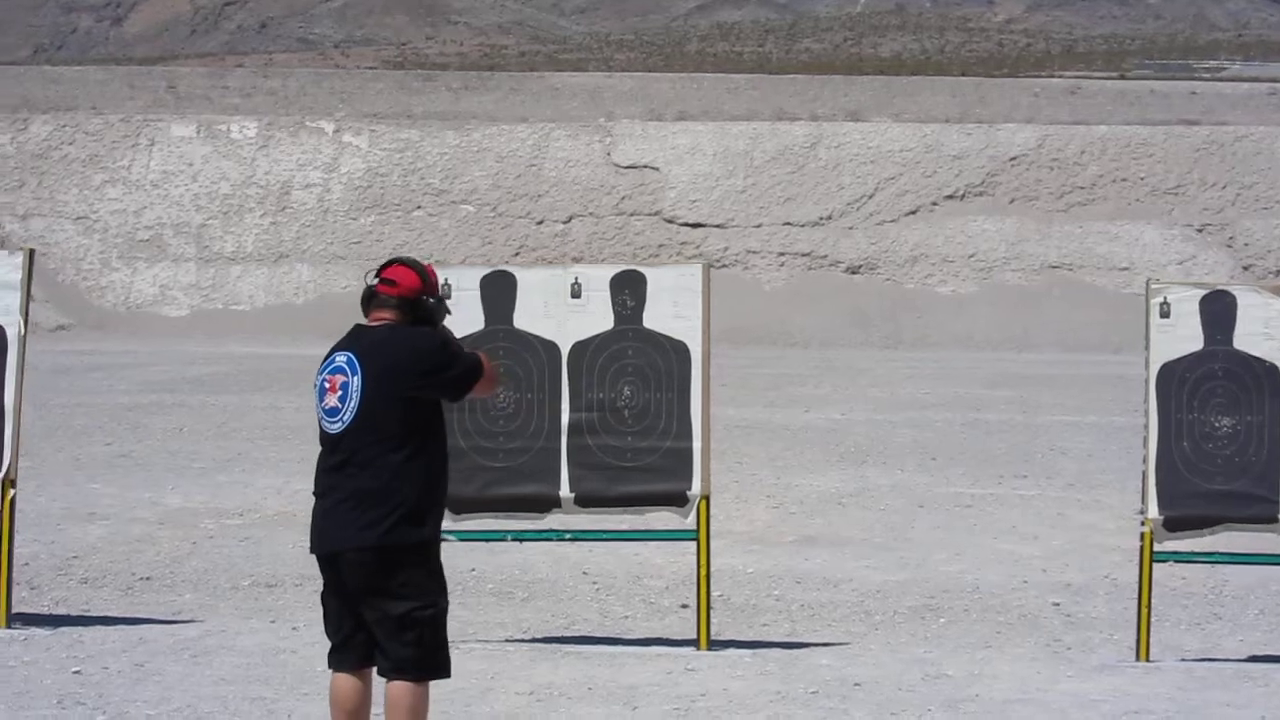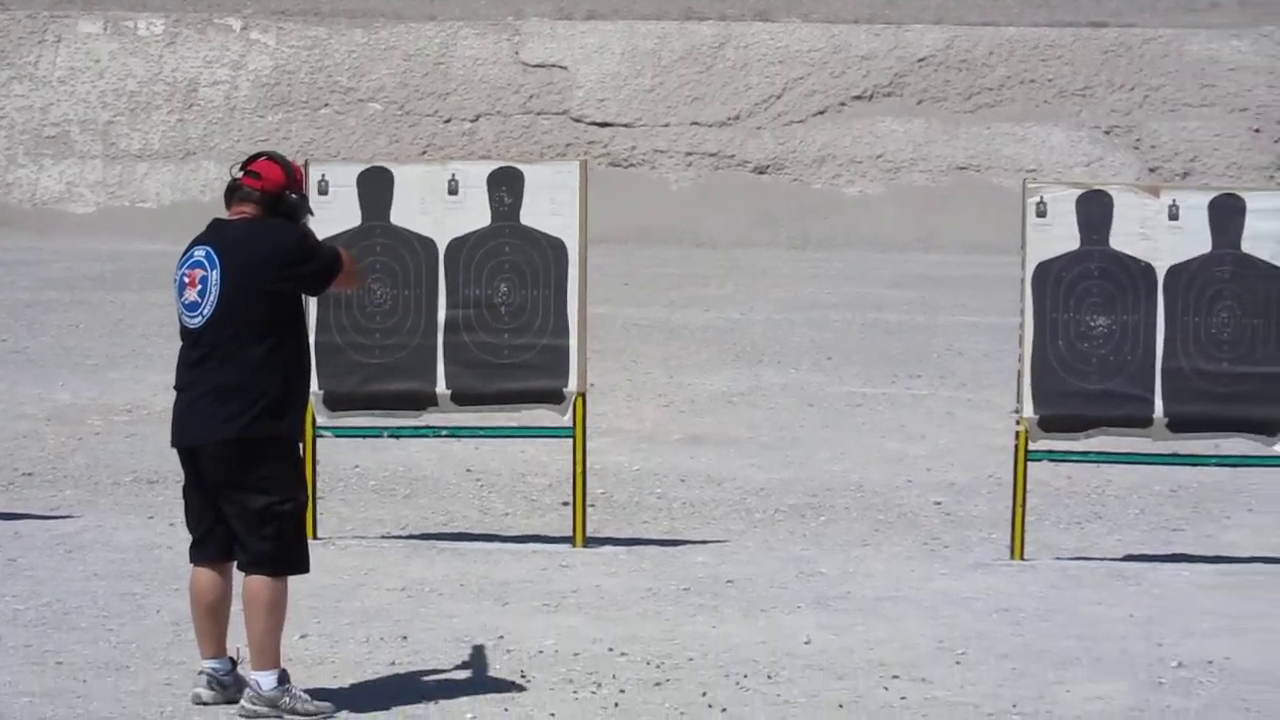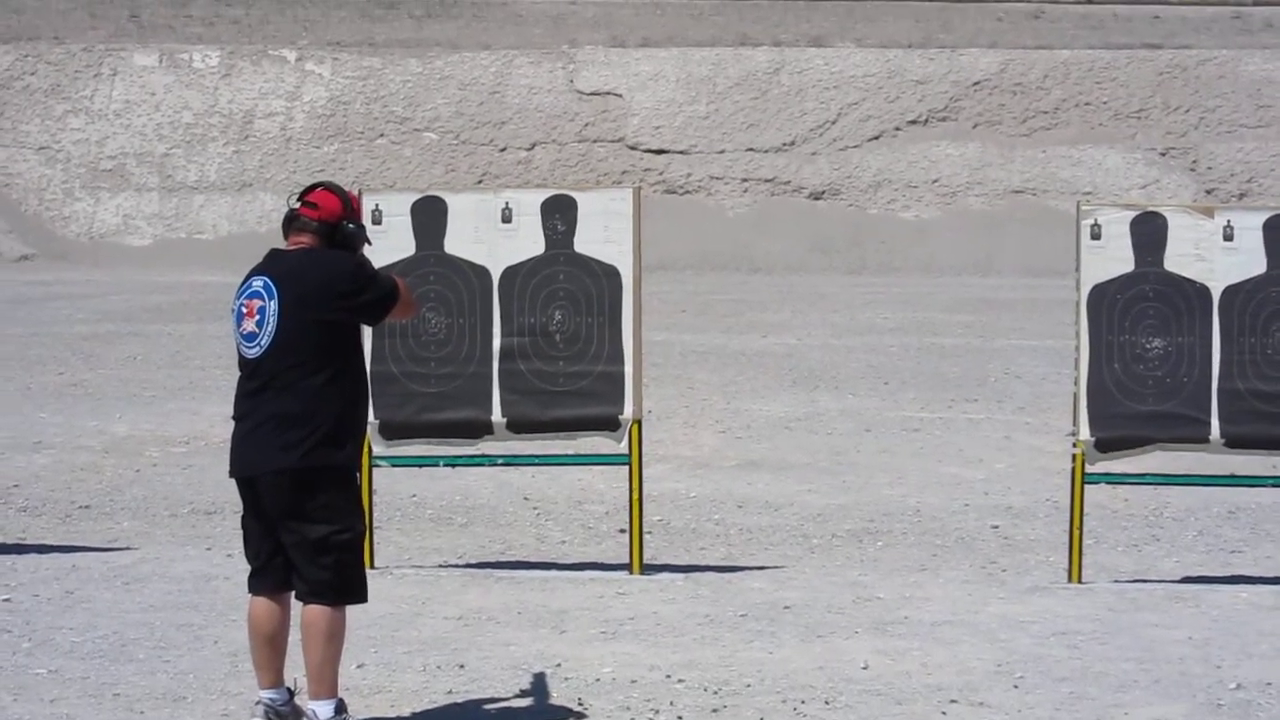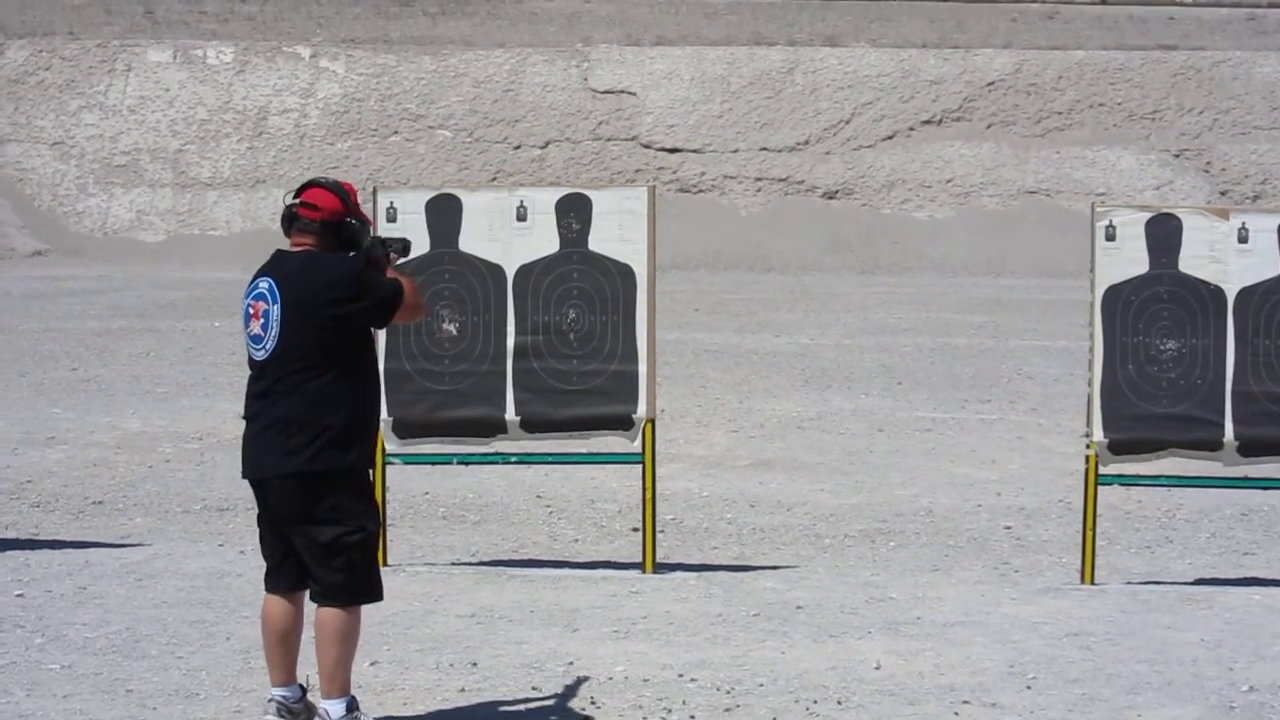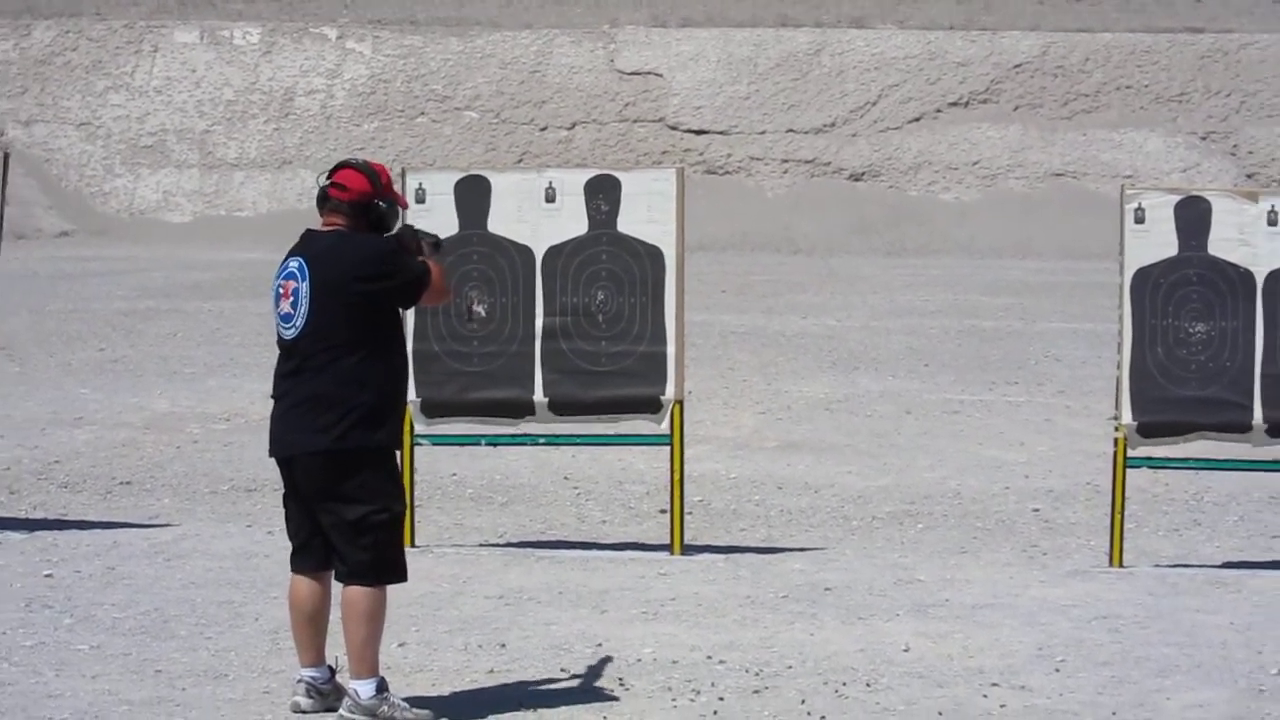
dt=1s
person 1, frame 1
left shoulder: (338, 354)
right shoulder: (418, 348)
right elbow: (487, 380)
right wrist: (446, 340)
left hip: (334, 535)
right hip: (393, 539)
left knee: (349, 660)
right knee: (408, 665)
person 1, frame 2
left shoulder: (197, 248)
right shoulder: (278, 241)
right elbow: (348, 275)
right wrist: (305, 238)
left hip: (196, 427)
right hip: (254, 431)
left knee: (210, 553)
right knee: (266, 557)
left ankle: (214, 672)
person 1, frame 3
left shoulder: (255, 279)
right shoulder: (335, 272)
right elbow: (403, 305)
right wrist: (365, 268)
left hip: (254, 457)
right hip: (310, 461)
left knee: (269, 582)
right knee: (325, 587)
person 1, frame 4
left shoulder: (265, 277)
right shoulder: (337, 275)
right elbow: (411, 306)
left wrist: (368, 270)
right wrist: (382, 267)
left hip: (268, 458)
right hip: (322, 461)
left knee: (284, 581)
right knee: (340, 587)
person 1, frame 5
left shoulder: (298, 256)
right shoulder: (368, 254)
right elbow: (436, 290)
left wrist: (404, 256)
right wrist: (420, 253)
left hip: (295, 436)
right hip: (348, 439)
left knee: (310, 561)
right knee: (365, 566)
